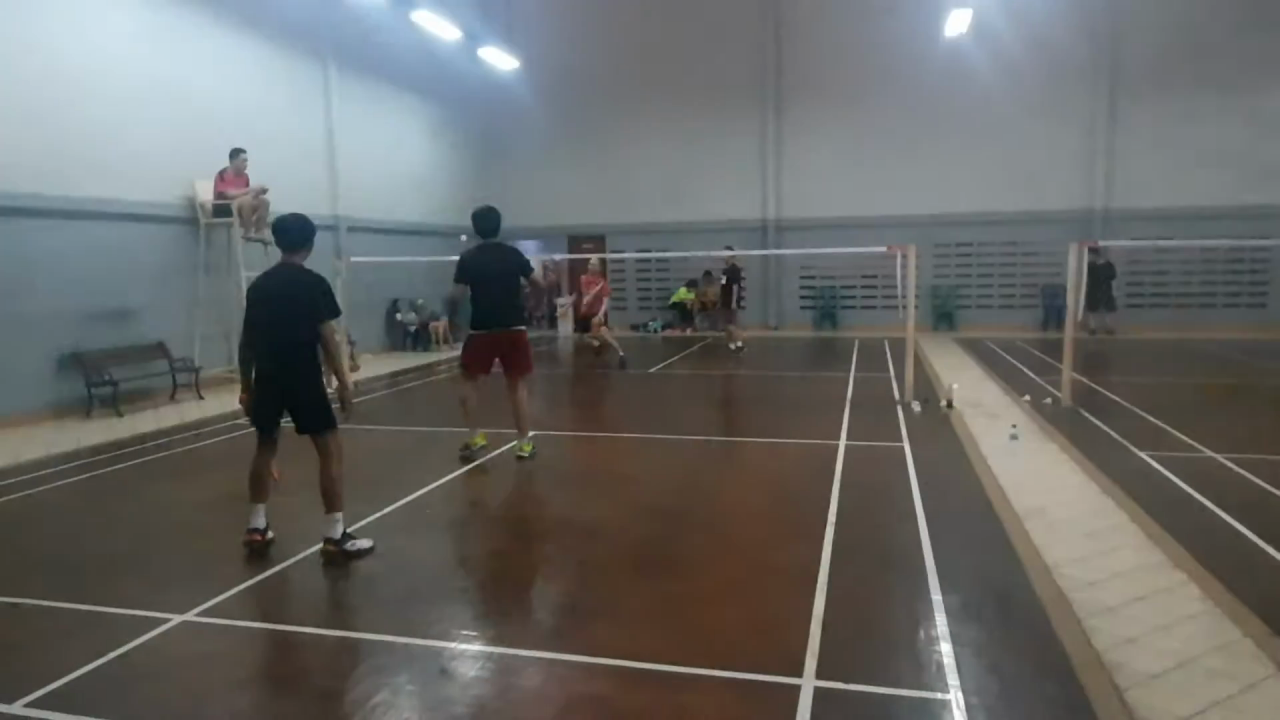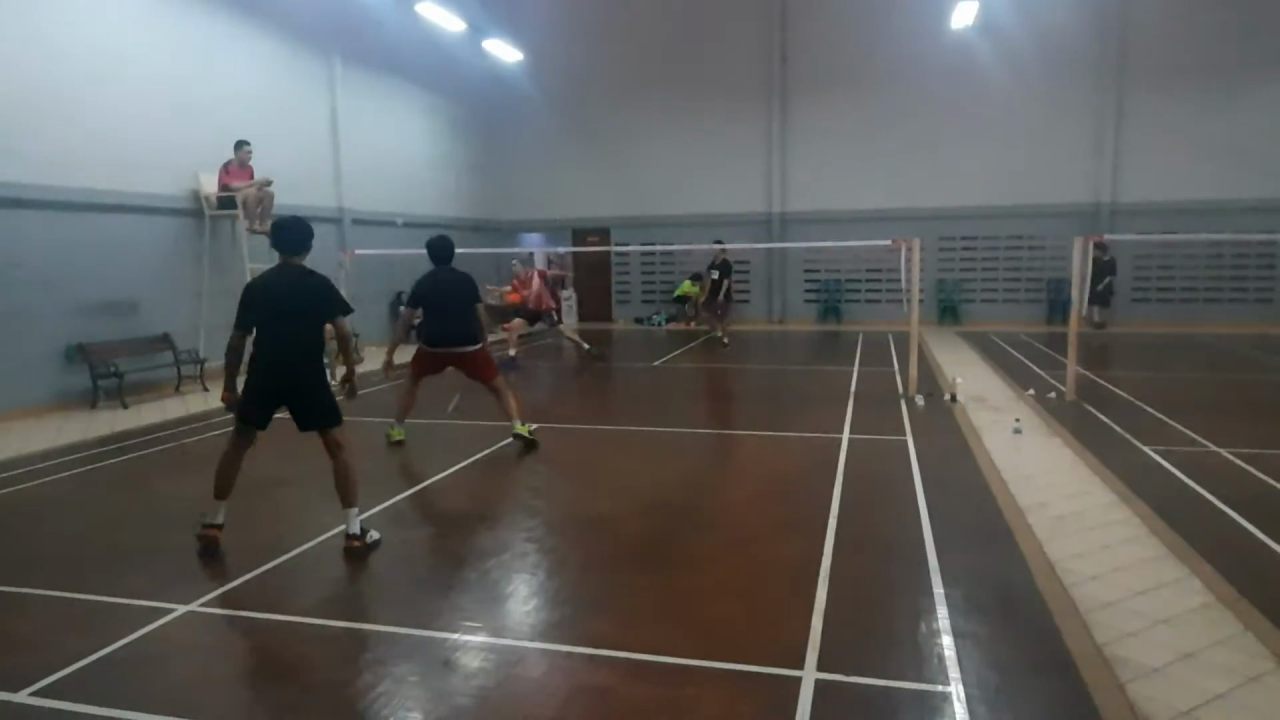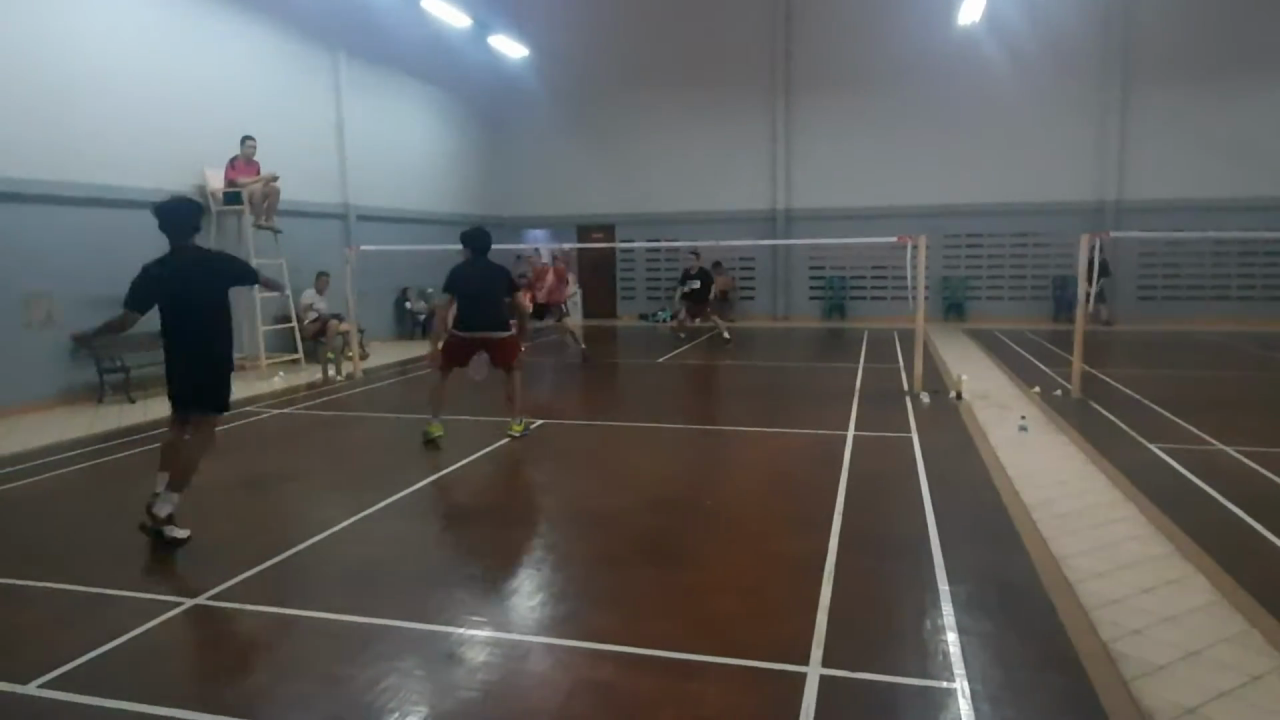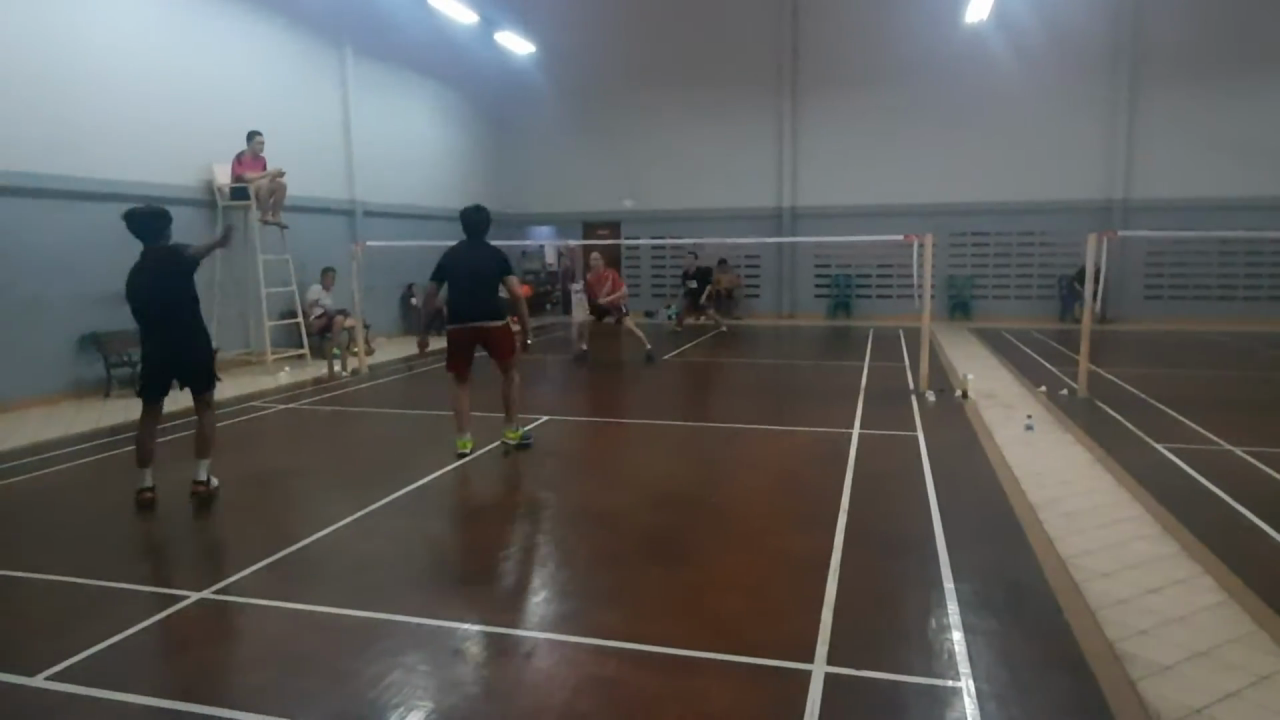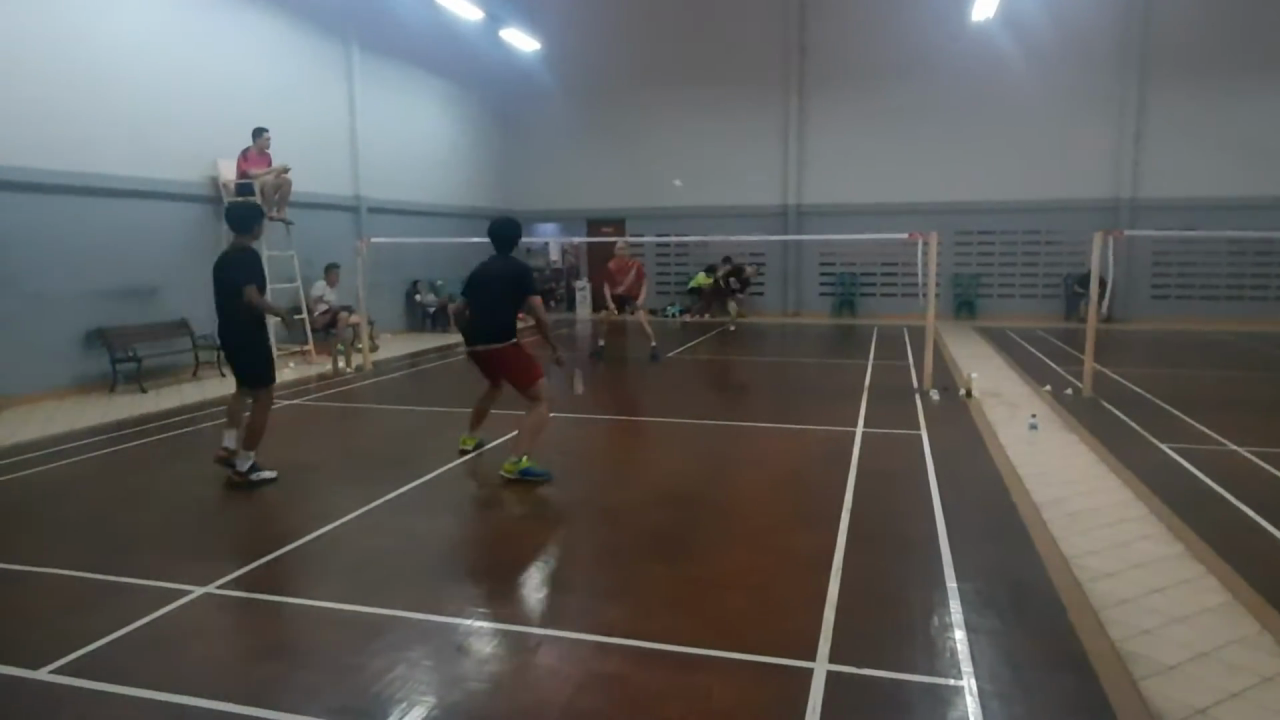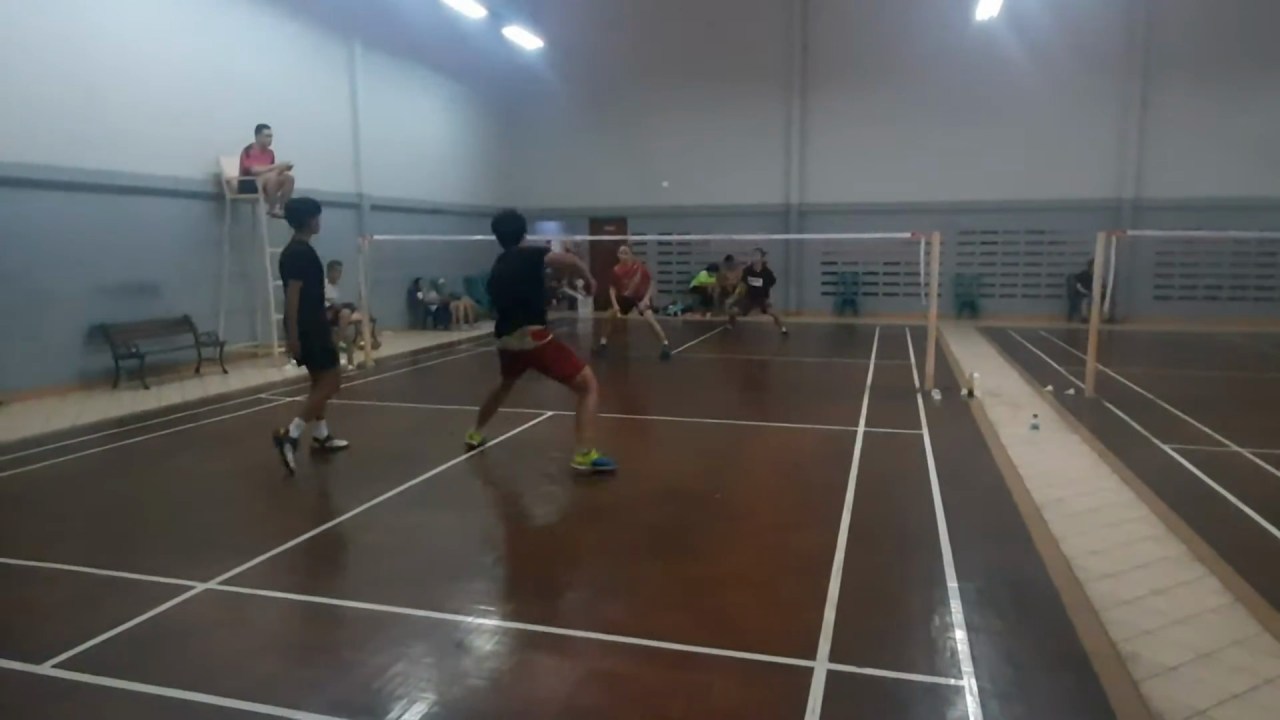
dt=0.5s
person 1, frame 1
left shoulder: (258, 285)
right shoulder: (314, 284)
left elbow: (246, 342)
right elbow: (327, 338)
left wrist: (246, 386)
right wrist: (344, 383)
left hip: (266, 381)
right hip: (303, 379)
left knee: (265, 449)
right knee: (330, 453)
left ankle: (256, 527)
right ankle: (335, 536)
person 1, frame 2
left shoulder: (256, 286)
right shoulder: (320, 284)
left elbow: (237, 342)
right elbow: (344, 332)
left wrist: (229, 386)
right wrist: (350, 371)
left hip: (264, 377)
right hip: (308, 377)
left knee: (237, 447)
right knee: (338, 448)
left ankle: (213, 525)
right ankle: (354, 532)
person 1, frame 3
left shoulder: (154, 272)
right shoulder: (219, 263)
left elbow: (125, 322)
right elbow: (265, 282)
left wrist: (87, 336)
right wrist: (278, 284)
left hip: (179, 360)
right hip: (214, 360)
left knee: (180, 426)
right knee: (202, 433)
left ankle: (162, 495)
right ankle: (161, 513)
person 1, frame 4
left shoulder: (135, 275)
right shoulder: (174, 255)
right elbow: (191, 257)
right wrist: (216, 244)
left hip: (155, 350)
right hip: (193, 344)
left knee: (150, 416)
right knee: (205, 409)
left ankle: (146, 486)
right ankle: (202, 479)
person 1, frame 5
left shoulder: (223, 258)
right shoulder: (248, 256)
right elbow: (251, 297)
right wrist: (282, 314)
left hip: (230, 335)
right hip: (250, 336)
left knee: (244, 391)
right knee: (263, 399)
left ankle: (228, 447)
right ankle: (243, 467)
person 1, frame 6
left shoulder: (292, 250)
right shoulder: (303, 251)
right elbow: (292, 293)
right wrist: (292, 334)
left hip: (310, 325)
right hip: (309, 327)
left knee: (320, 380)
right knee: (331, 381)
left ankle: (321, 436)
right ankle: (291, 433)
person 2, frame 1
left shoulder: (468, 258)
right shoulder: (514, 254)
left elbow: (457, 296)
right elbow: (538, 284)
left hip: (481, 331)
right hip: (514, 328)
left knee: (468, 381)
right knee: (517, 385)
left ankle: (475, 436)
right ankle: (524, 443)
person 2, frame 2
left shoulder: (422, 283)
right shoulder: (467, 280)
left elbow: (404, 321)
right elbow: (482, 319)
left wrist: (390, 354)
right wrist: (483, 342)
left hip: (433, 347)
right hip: (468, 345)
left knee: (413, 380)
right knee: (499, 386)
left ankle: (397, 429)
right ankle: (518, 426)
person 2, frame 3
left shoulder: (458, 271)
right shoulder: (502, 272)
left elbow: (443, 308)
right elbow: (522, 310)
left wrist: (435, 344)
right wrist: (520, 339)
left hip: (464, 332)
right hip: (499, 332)
left knee: (442, 372)
right knee: (512, 370)
left ankle: (435, 425)
right ankle: (516, 423)
person 2, frame 4
left shoulder: (449, 256)
right shoulder: (496, 255)
left elbow: (430, 296)
right elbow: (517, 295)
right wrist: (527, 332)
left hip: (458, 325)
right hip: (493, 322)
left knee: (461, 381)
right knee: (510, 373)
left ankle: (464, 440)
right ankle: (512, 431)
person 2, frame 5
left shoulder: (479, 271)
right shoulder: (519, 270)
left elbow: (458, 311)
right elbow: (538, 315)
right wrist: (554, 348)
left hip: (474, 345)
right hip: (500, 343)
left knee: (496, 385)
right knee: (540, 400)
left ankle: (469, 439)
right ankle: (516, 462)
person 2, frame 6
left shoulder: (495, 271)
right shoulder: (530, 255)
right elbow: (569, 260)
right wrist: (589, 280)
left hip: (505, 340)
right hip: (534, 338)
left knee: (505, 384)
right knee: (589, 386)
left ankle: (475, 434)
right ankle: (585, 455)
